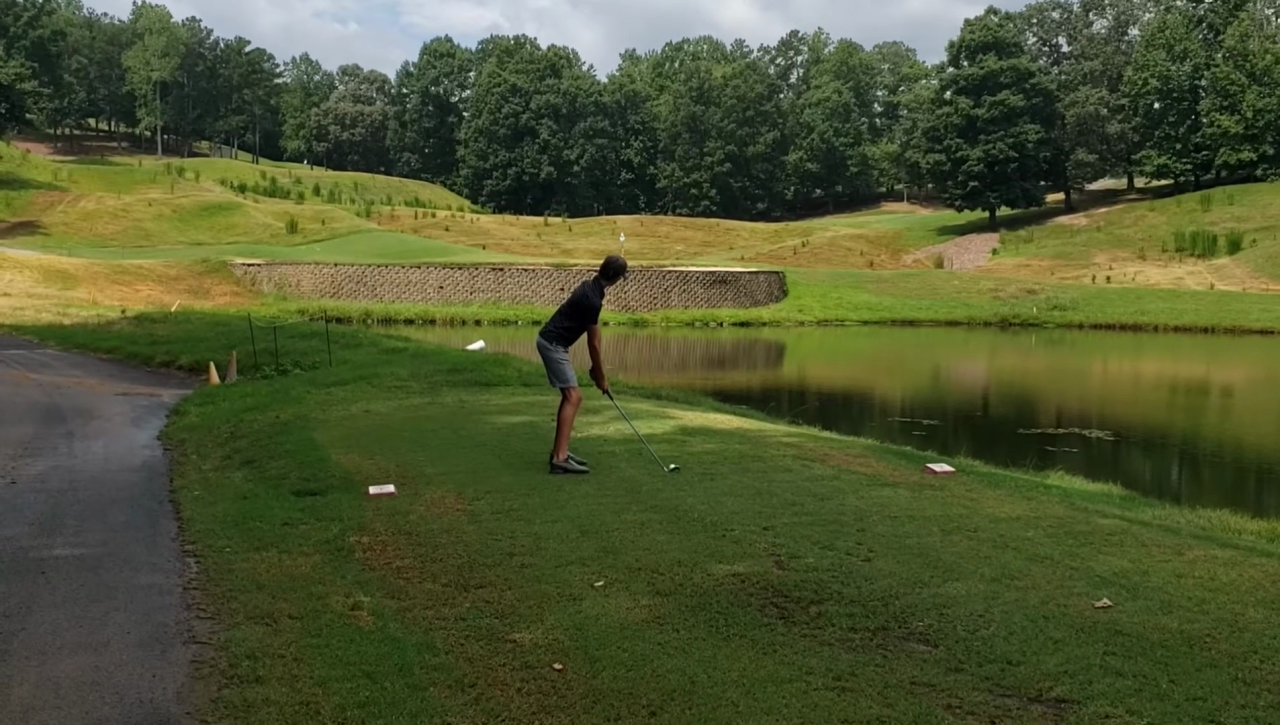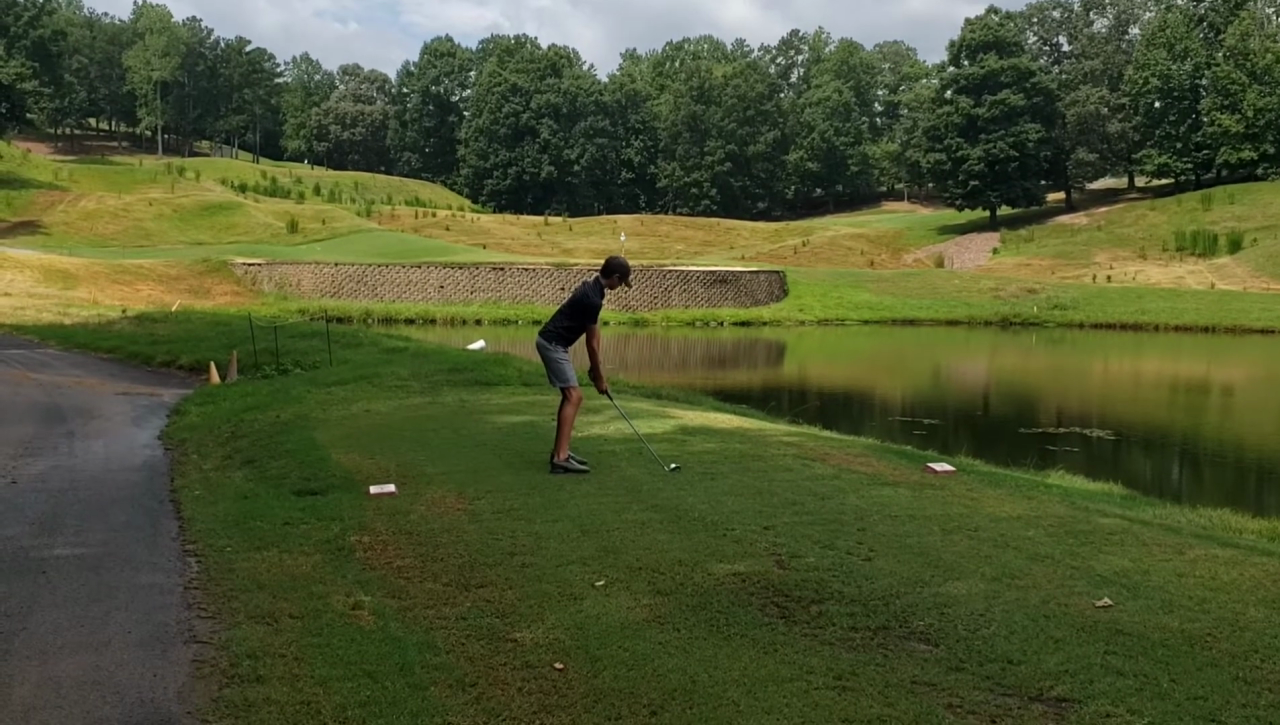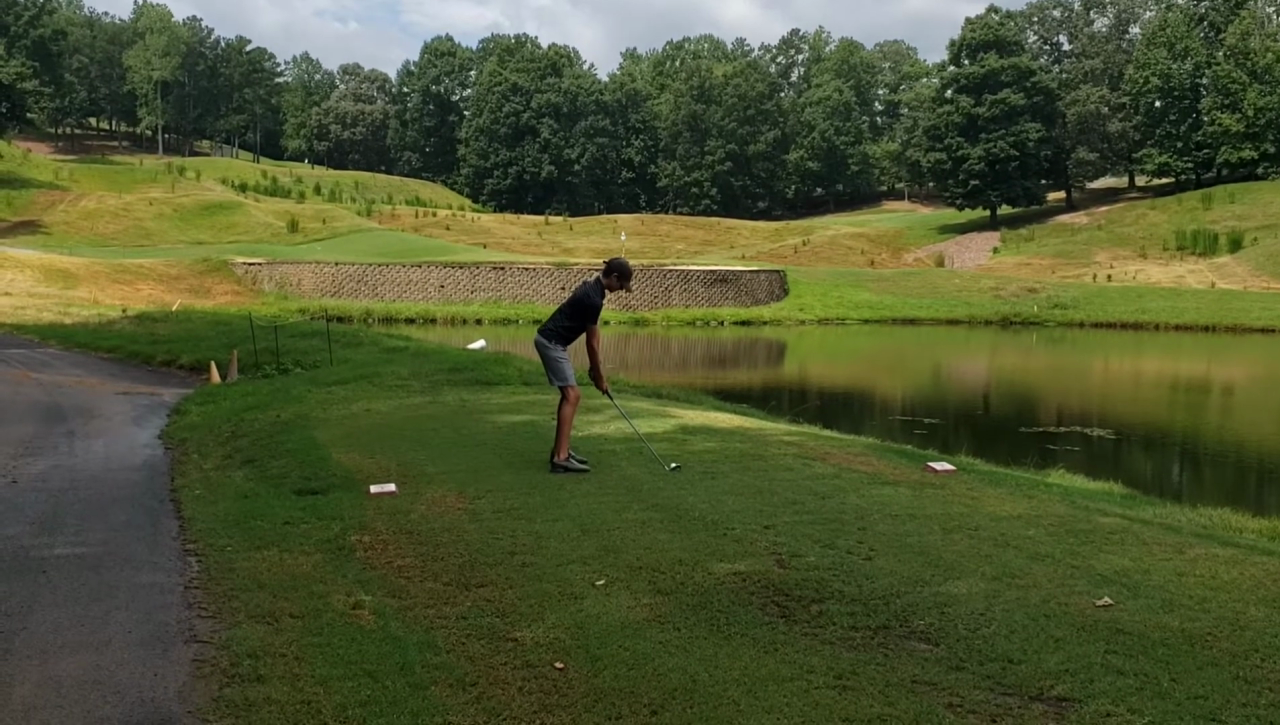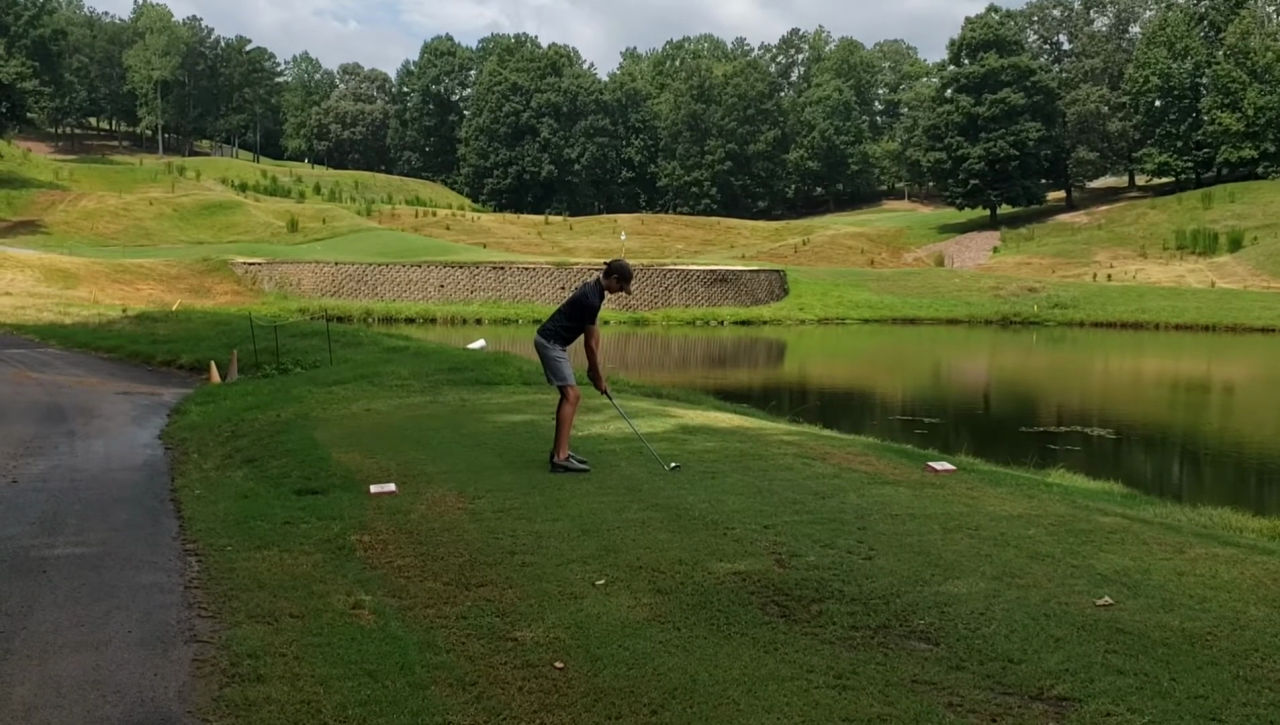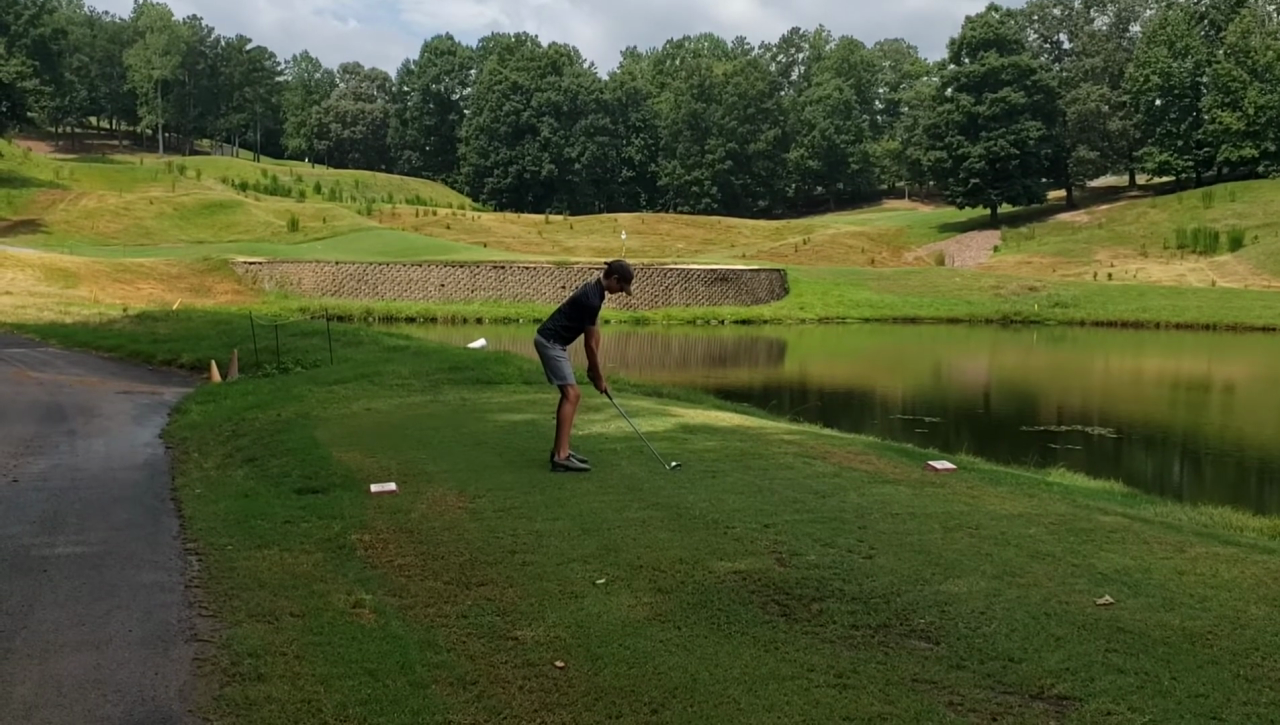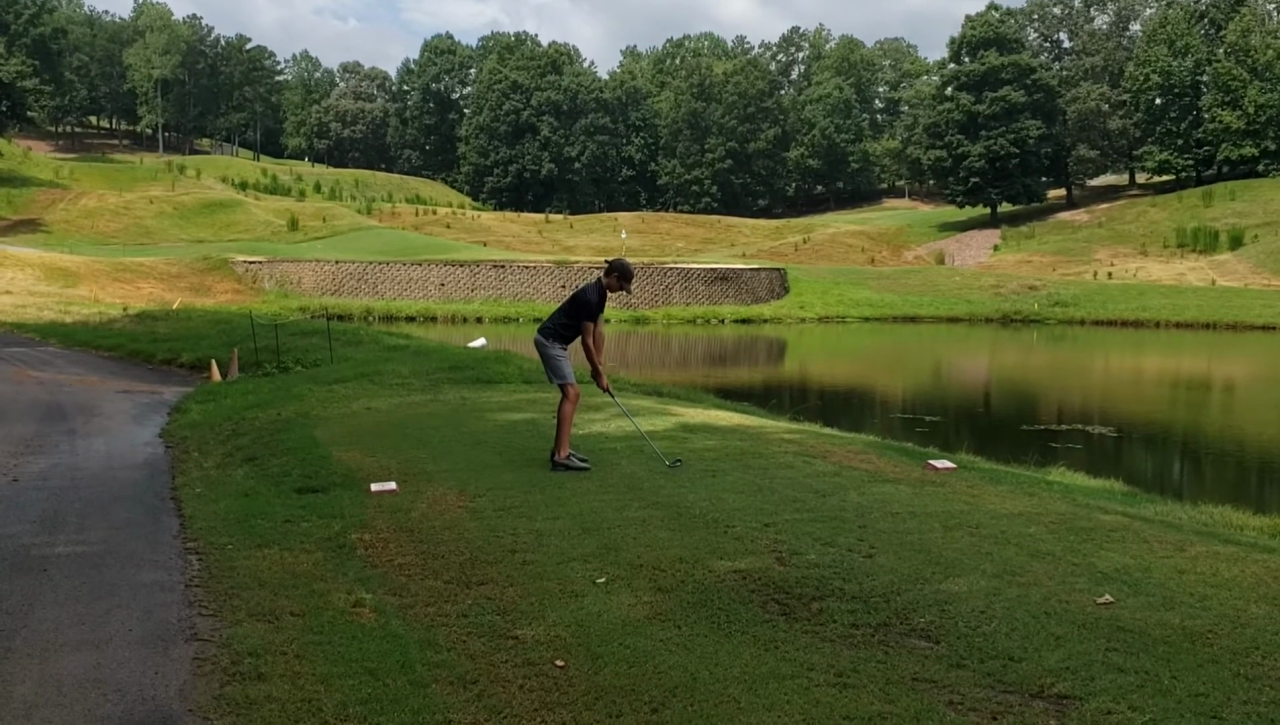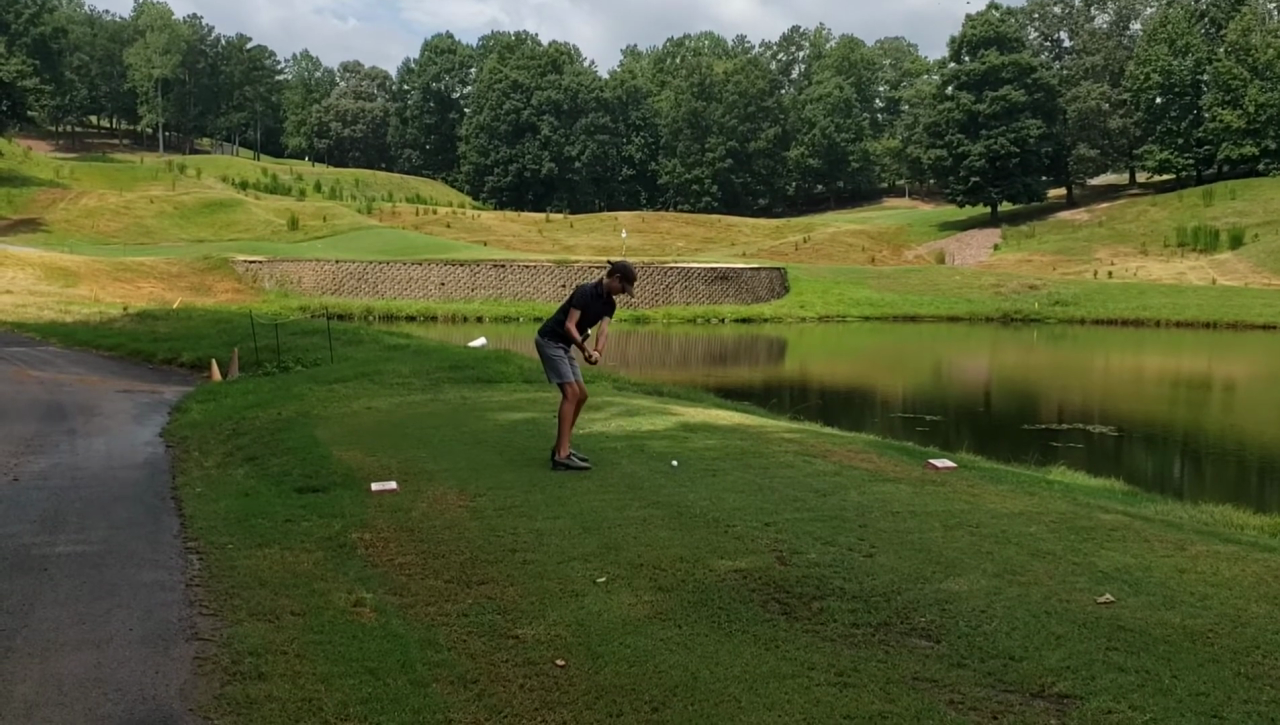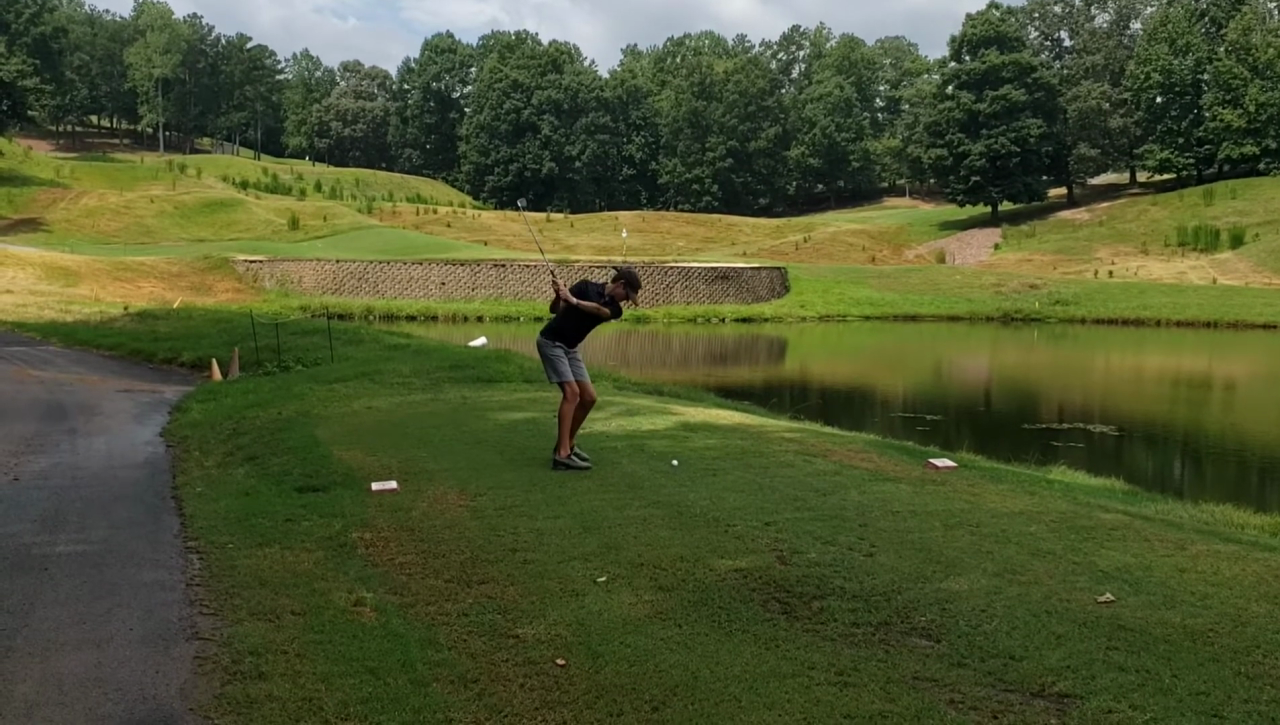
dt=0.3s
person 1, frame 1
left shoulder: (591, 287)
right shoulder: (592, 299)
left elbow: (595, 333)
right elbow: (593, 342)
left wrist: (596, 367)
right wrist: (601, 375)
left hip: (552, 342)
right hip: (553, 344)
left knee: (569, 396)
right knee: (574, 396)
left ankle: (559, 451)
right ankle: (560, 458)
person 1, frame 2
left shoulder: (591, 287)
right shoulder: (592, 299)
left elbow: (594, 335)
right elbow: (591, 342)
left wrist: (596, 368)
right wrist: (599, 377)
left hip: (552, 342)
right hip: (553, 344)
left knee: (569, 395)
right knee: (574, 396)
left ankle: (560, 450)
right ankle: (560, 458)
person 1, frame 3
left shoulder: (592, 288)
right shoulder: (593, 298)
left elbow: (593, 335)
right elbow: (591, 342)
left wrist: (595, 367)
right wrist: (600, 376)
left hip: (551, 341)
right hip: (551, 342)
left knee: (568, 394)
right knee: (572, 395)
left ankle: (560, 450)
right ankle: (560, 457)
person 1, frame 4
left shoulder: (593, 289)
right shoulder: (591, 299)
left elbow: (594, 332)
right elbow: (590, 342)
left wrist: (594, 368)
right wrist: (598, 377)
left hip: (552, 342)
right hip: (551, 342)
left knee: (568, 395)
right knee: (571, 395)
left ankle: (559, 450)
right ankle: (560, 457)
person 1, frame 5
left shoulder: (594, 290)
right shoulder: (591, 299)
left elbow: (595, 332)
right elbow: (590, 343)
left wrist: (594, 367)
right wrist: (598, 376)
left hip: (553, 341)
right hip: (550, 342)
left knee: (568, 394)
right knee: (572, 395)
left ankle: (560, 449)
right ankle: (561, 457)
person 1, frame 6
left shoulder: (600, 295)
right shoulder: (590, 296)
left elbow: (598, 331)
right elbow: (586, 339)
left wrist: (599, 366)
right wrist: (599, 373)
left hip: (556, 342)
right hip: (550, 341)
left knee: (571, 393)
right knee: (571, 394)
left ankle: (560, 448)
right ankle: (561, 456)
person 1, frame 7
left shoulder: (609, 303)
right shoulder: (586, 291)
left elbow: (603, 330)
right elbow: (569, 325)
left wrist: (598, 352)
right wrist: (584, 349)
left hip: (562, 345)
right hip: (550, 341)
left knee: (581, 395)
right knee: (571, 393)
left ankle: (561, 447)
right ankle: (562, 456)
person 1, frame 8
left shoulder: (614, 309)
right shoulder: (586, 287)
left elbow: (596, 308)
right elbow: (555, 309)
left wrist: (573, 300)
right wrist: (560, 296)
left hip: (570, 347)
right hip: (551, 341)
left knee: (589, 397)
right knee: (572, 392)
left ankle: (568, 444)
right ankle: (562, 454)
